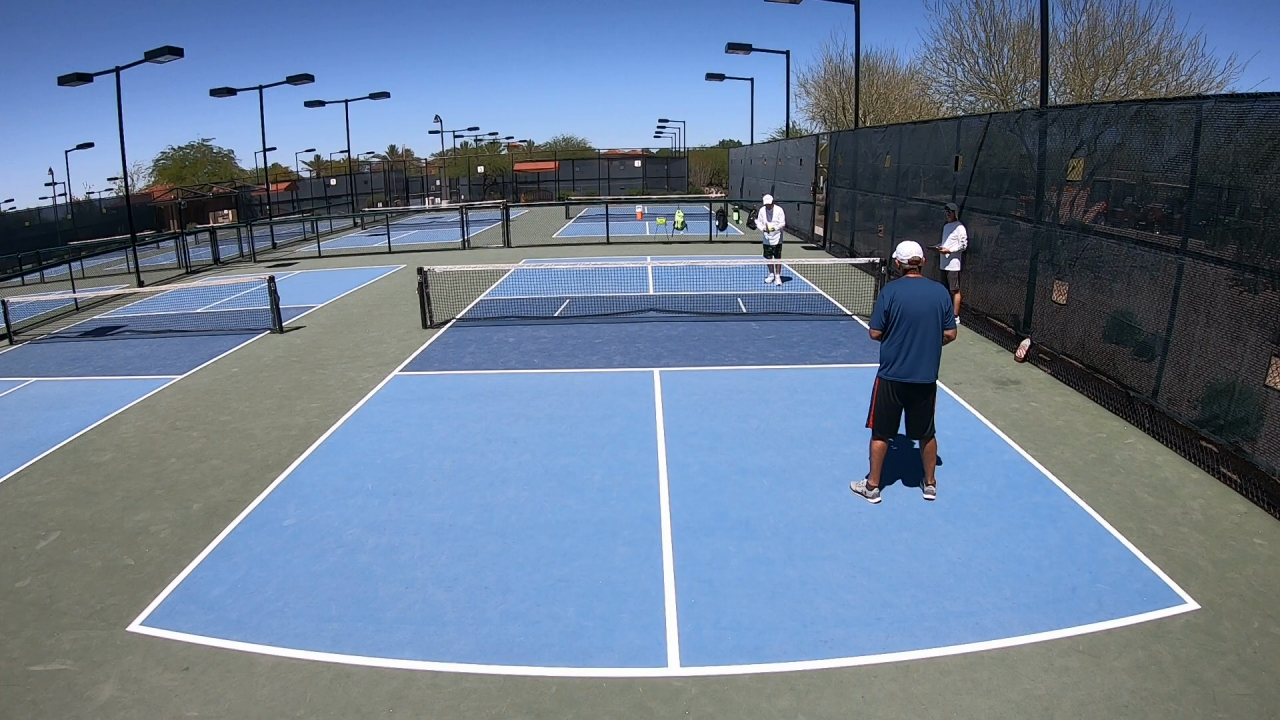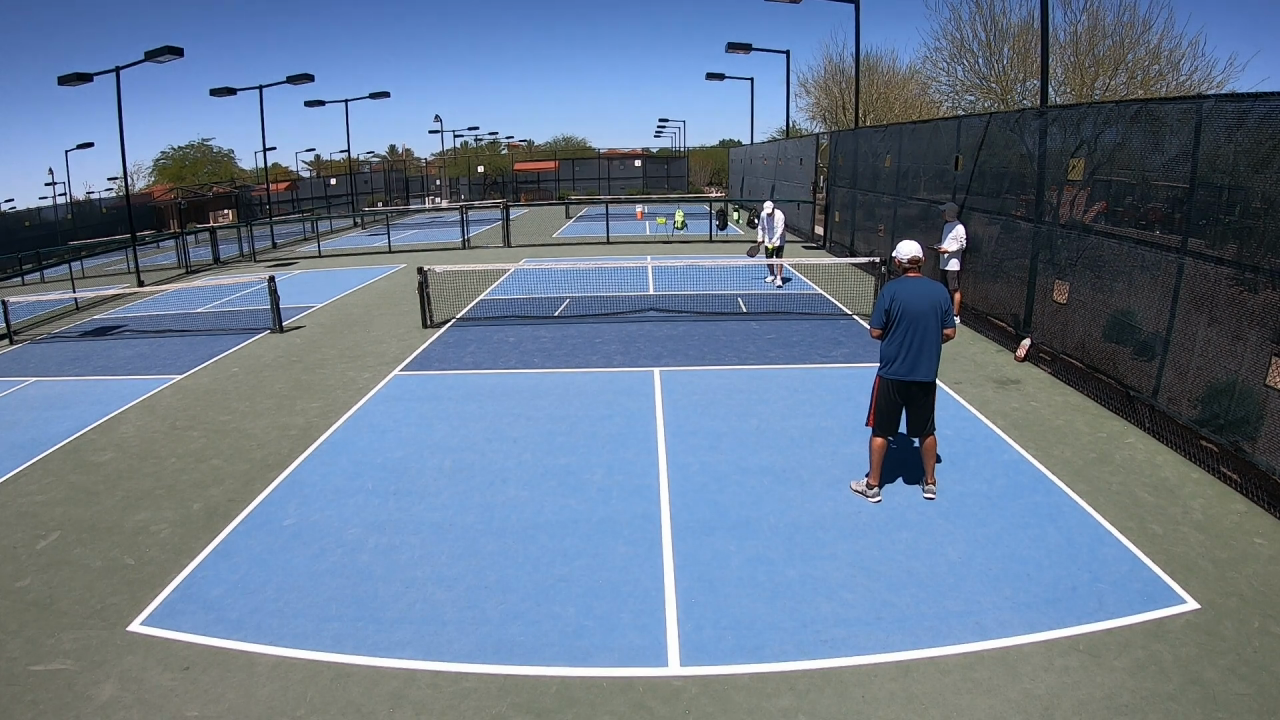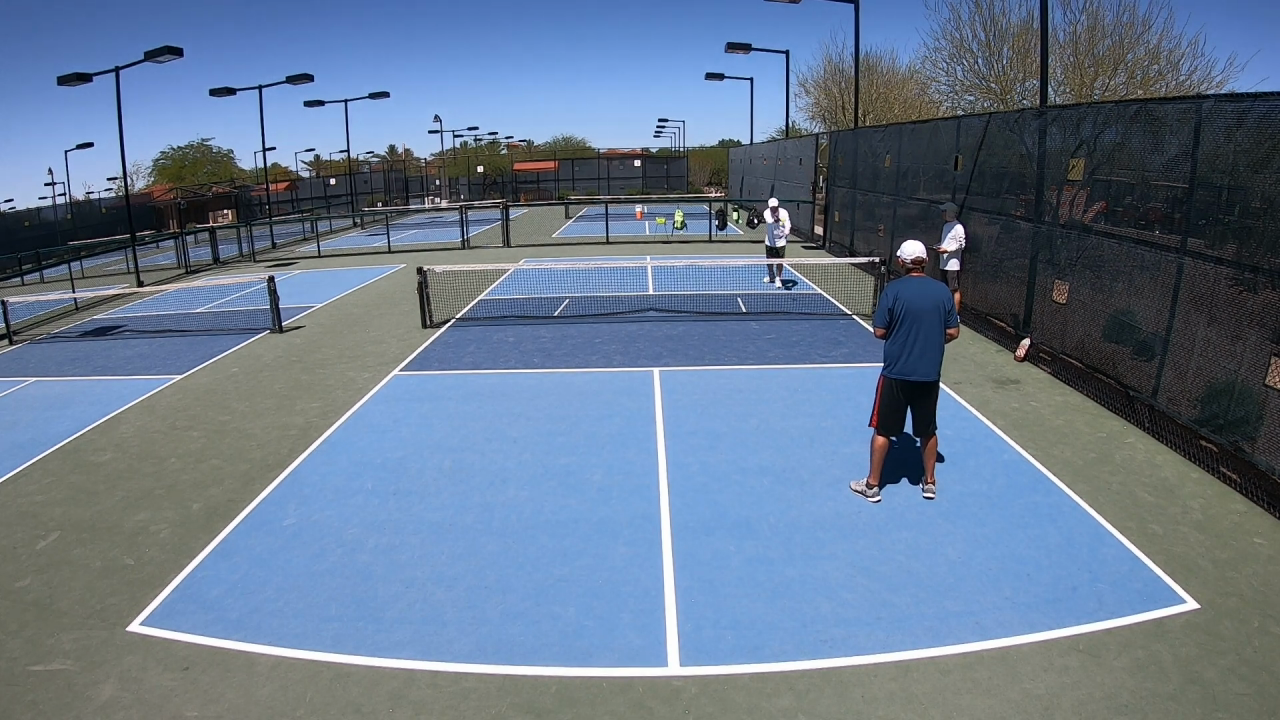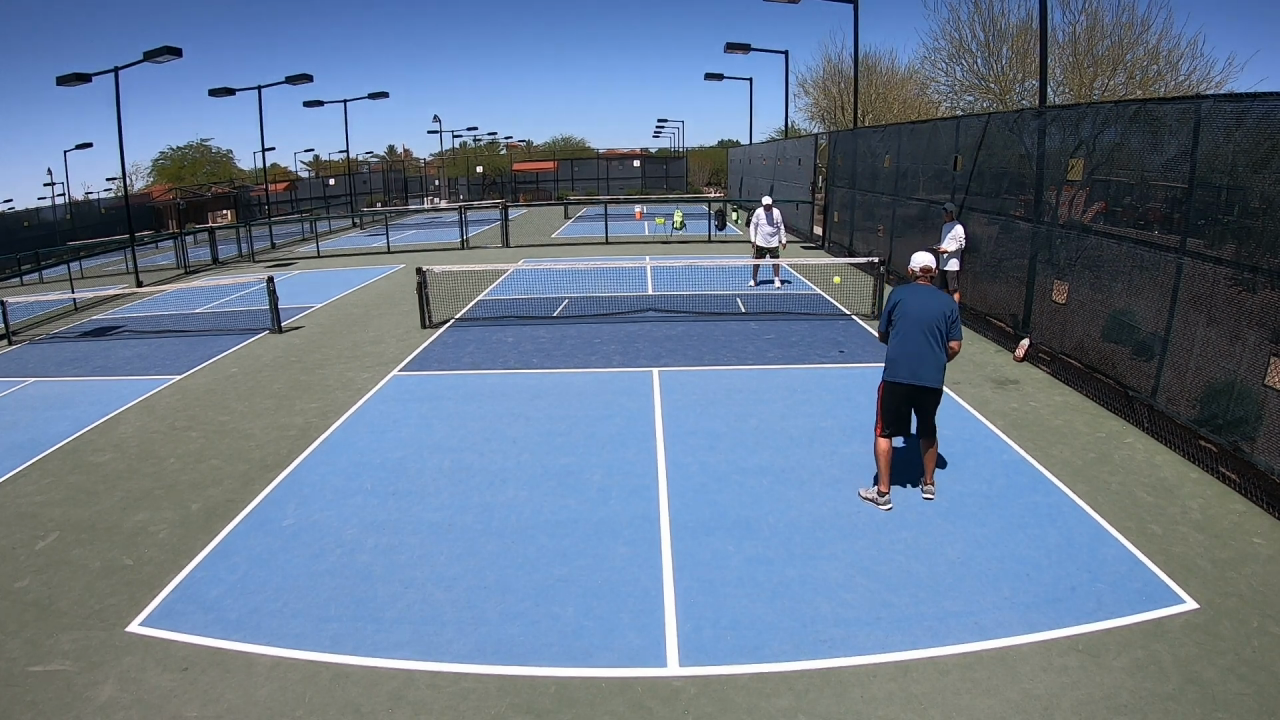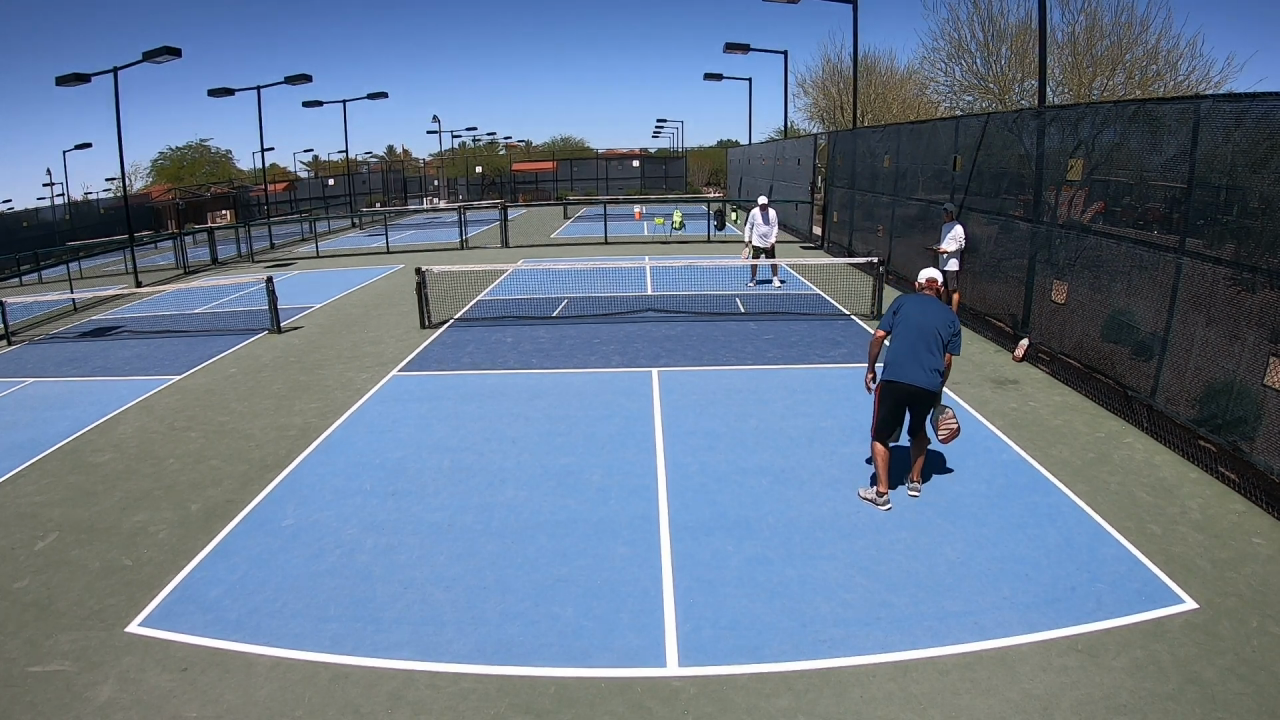
dt=0.5s
person 1, frame 1
left shoulder: (891, 290)
right shoulder: (940, 292)
left elbow: (875, 333)
right elbow: (950, 334)
left hip: (892, 375)
right hip: (926, 376)
left knee: (881, 433)
right knee: (926, 433)
left ankle: (872, 485)
right ankle: (930, 483)
person 1, frame 2
left shoulder: (890, 290)
right shoulder: (940, 291)
left elbow: (875, 332)
right elbow: (949, 333)
left hip: (892, 374)
right hip: (926, 375)
left knee: (880, 430)
right knee: (926, 431)
left ankle: (872, 485)
right ankle: (930, 482)
person 1, frame 3
left shoulder: (894, 289)
right shoulder: (943, 291)
left elbow: (879, 332)
right elbow: (953, 333)
left hip: (896, 373)
right hip: (930, 374)
left knee: (883, 430)
right knee: (927, 430)
left ankle: (872, 484)
right ankle: (929, 482)
person 1, frame 4
left shoulder: (898, 294)
right shoulder: (948, 302)
left elbow: (882, 335)
right elbow: (954, 348)
left hip: (896, 377)
right hip: (932, 381)
left knee: (884, 433)
right knee: (928, 432)
left ankle: (883, 492)
right ankle: (928, 484)
person 1, frame 5
left shoulder: (903, 301)
right shoulder: (950, 316)
left elbow: (879, 336)
right elbow: (947, 361)
left wrist: (870, 370)
right wrist: (938, 390)
left hip: (895, 379)
right hip: (929, 384)
left knee: (881, 436)
right knee: (918, 430)
left ankle: (881, 492)
right ankle: (915, 481)
